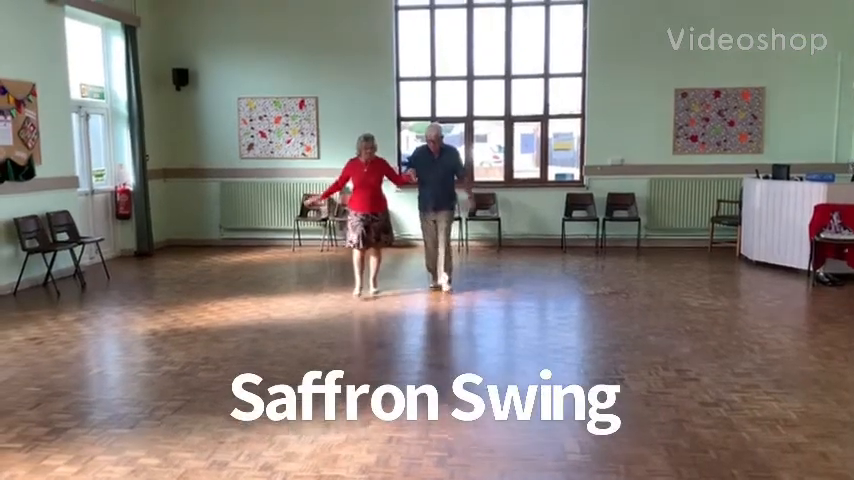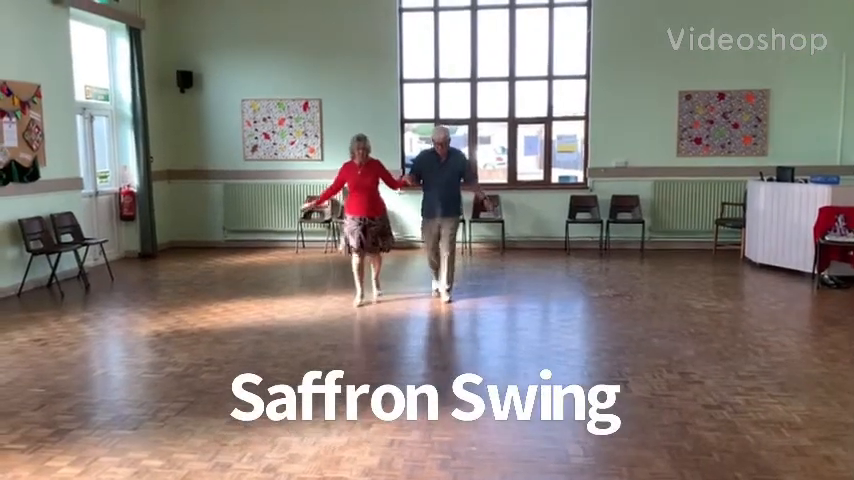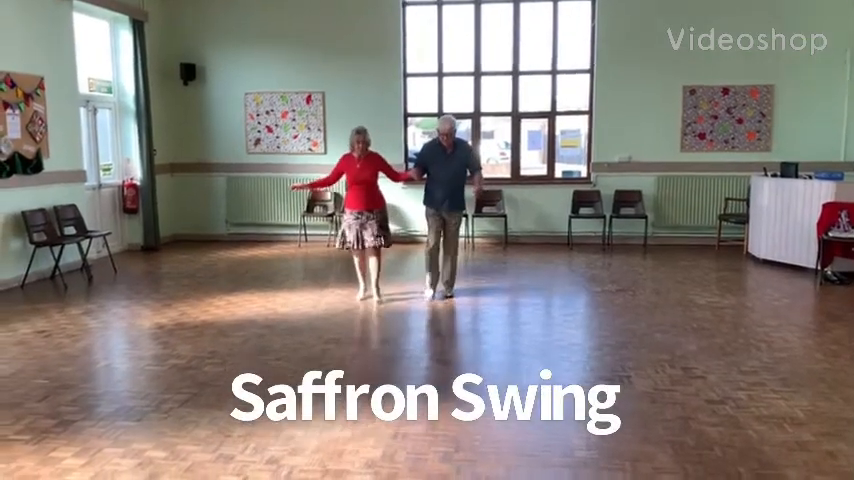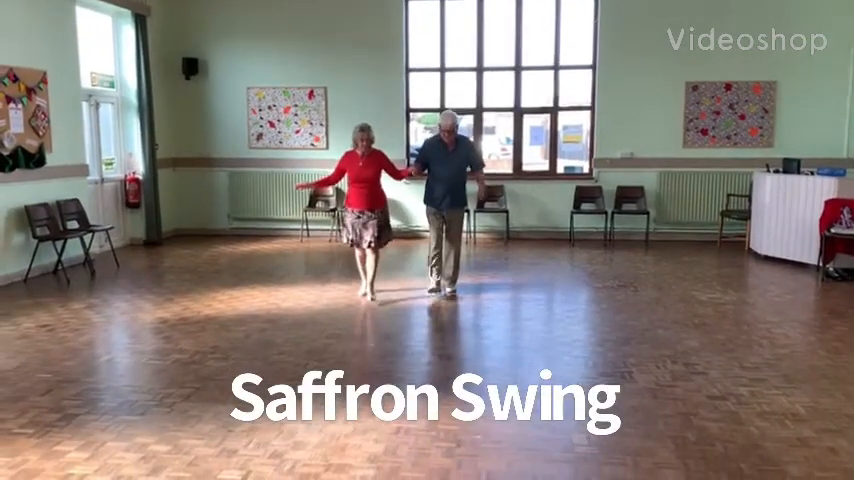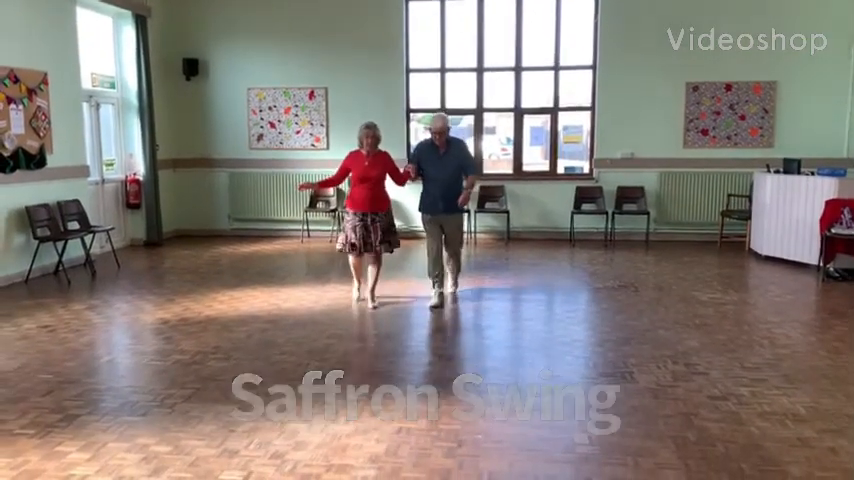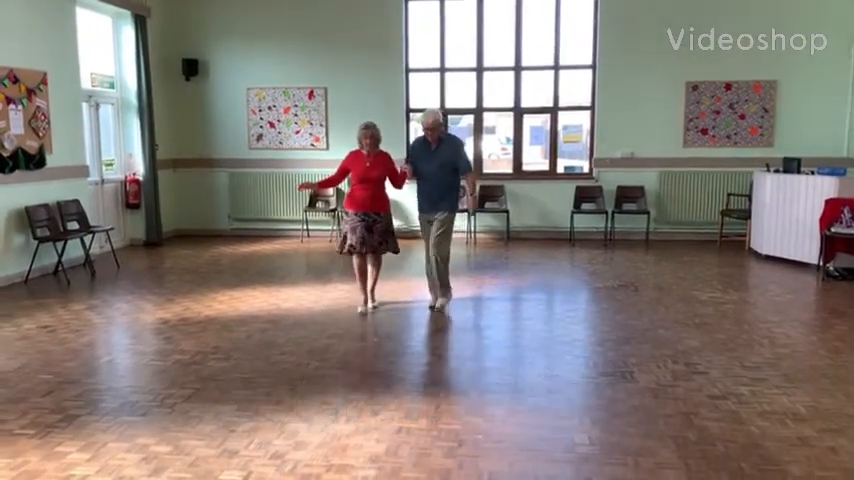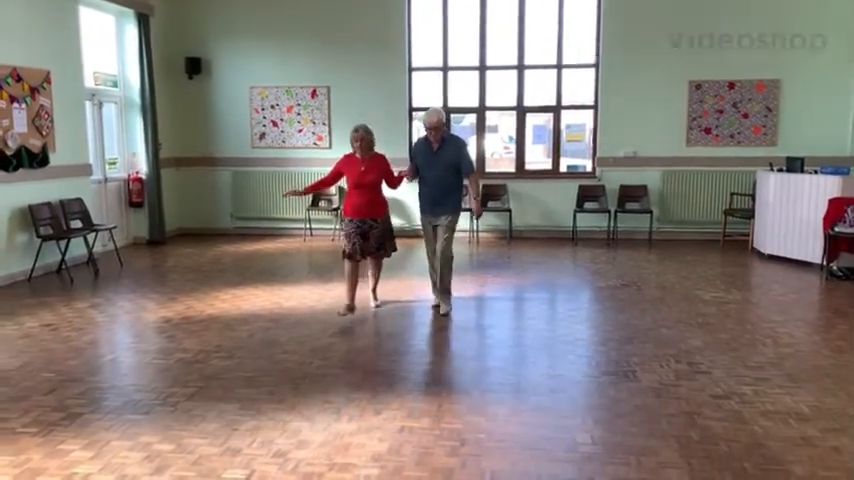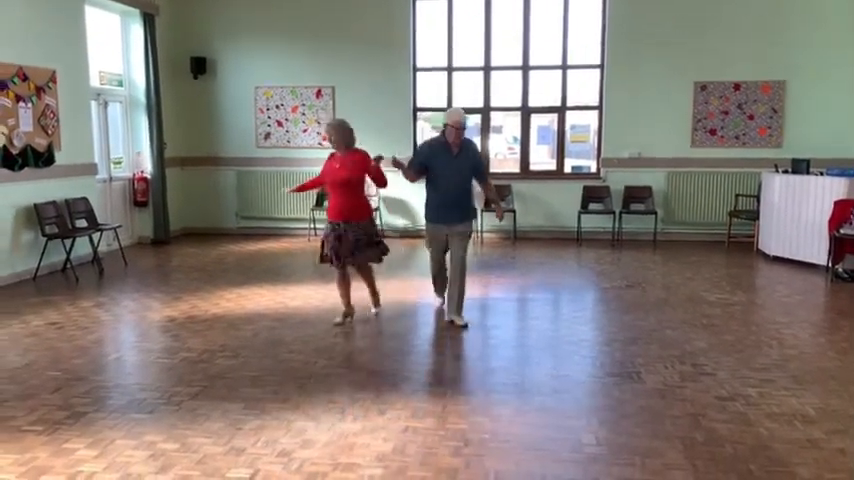
dt=0.4s
person 1, frame 1
left shoulder: (452, 153)
right shoulder: (418, 154)
left elbow: (462, 176)
right elbow: (409, 174)
left wrist: (470, 195)
right wrist: (411, 174)
left hip: (445, 206)
right hip: (425, 206)
left knee: (443, 242)
right knee: (430, 243)
left ankle: (445, 279)
right ankle: (434, 276)
person 1, frame 2
left shoulder: (458, 157)
right shoulder: (423, 157)
left elbow: (470, 180)
right elbow: (414, 179)
left wrist: (482, 197)
right wrist: (410, 179)
left hip: (451, 212)
right hip: (430, 212)
left knee: (447, 251)
right knee: (430, 248)
left ankle: (445, 288)
right ankle: (437, 279)
person 1, frame 3
left shoulder: (465, 148)
right shoulder: (429, 148)
left elbow: (475, 170)
right elbow: (419, 170)
left wrist: (478, 184)
right wrist: (416, 173)
left hip: (455, 206)
right hip: (433, 205)
left knee: (451, 247)
right knee: (432, 244)
left ankle: (448, 286)
right ankle: (430, 285)
person 1, frame 4
left shoulder: (466, 145)
right shoulder: (430, 144)
left elbow: (477, 167)
right elbow: (420, 166)
left wrist: (481, 184)
right wrist: (416, 169)
left hip: (456, 203)
right hip: (434, 203)
left knee: (453, 243)
right knee: (435, 242)
left ankle: (450, 283)
right ankle: (435, 280)
person 1, frame 5
left shoulder: (459, 147)
right shoulder: (422, 148)
left elbow: (471, 172)
right elbow: (415, 174)
left wrist: (467, 190)
right wrist: (412, 172)
left hip: (453, 208)
right hip: (429, 208)
left knee: (454, 248)
right knee: (434, 251)
left ankle: (453, 279)
right ankle: (437, 293)
person 1, frame 6
left shoulder: (454, 144)
right shoulder: (417, 145)
left elbow: (467, 172)
right elbow: (411, 172)
left wrist: (471, 194)
right wrist: (408, 171)
left hip: (445, 207)
right hip: (424, 207)
left knee: (437, 247)
right knee: (430, 250)
left ankle: (444, 291)
right ankle: (436, 293)
person 1, frame 7
left shoulder: (457, 145)
right shoulder: (419, 146)
left elbow: (470, 174)
right elbow: (415, 173)
left wrist: (475, 199)
right wrist: (410, 174)
left hip: (449, 210)
right hip: (427, 210)
left knee: (443, 252)
right knee: (432, 254)
left ankle: (444, 297)
right ankle: (438, 294)
person 1, frame 8
left shoulder: (471, 148)
right shoulder: (429, 148)
left elbow: (483, 179)
right elbow: (413, 176)
left wrist: (496, 202)
right wrist: (402, 167)
left hip: (463, 217)
right hip: (436, 217)
left knee: (458, 264)
right knee: (436, 257)
left ankle: (455, 312)
right ankle: (439, 292)
person 2, frame 1
left shoulder: (381, 163)
right shoulder: (352, 164)
left elbow: (397, 180)
right elbow: (339, 183)
left wrist: (408, 177)
right wrist: (321, 197)
left hip: (378, 211)
right hip: (358, 212)
left knee: (376, 247)
right knee: (358, 248)
left ankle: (373, 281)
right ankle: (358, 284)
person 2, frame 2
left shoulder: (376, 165)
right shoulder: (347, 167)
left elbow: (393, 184)
right elbow: (334, 189)
left wrist: (404, 181)
right wrist: (316, 202)
left hip: (375, 215)
right hip: (354, 216)
left knee: (375, 252)
right knee: (357, 254)
left ankle: (375, 283)
right ankle: (359, 292)
person 2, frame 3
left shoulder: (375, 158)
right shoulder: (345, 160)
left elbow: (394, 176)
right elbow: (330, 179)
left wrist: (410, 174)
right wrist: (308, 185)
left hip: (374, 209)
right hip: (353, 211)
left knee: (374, 248)
right knee: (357, 249)
left ankle: (375, 287)
right ankle: (362, 286)
person 2, frame 4
left shoulder: (379, 156)
right shoulder: (348, 157)
left elbow: (396, 174)
right elbow: (333, 178)
left wrist: (409, 171)
right wrist: (312, 185)
left hip: (375, 208)
right hip: (354, 208)
left knee: (372, 247)
right knee: (358, 246)
left ankle: (370, 287)
right ankle: (364, 281)
person 2, frame 5
left shoulder: (384, 157)
right shoulder: (352, 157)
left elbow: (400, 181)
right elbow: (336, 179)
left wrist: (408, 171)
right wrist: (315, 185)
left hip: (379, 211)
right hip: (355, 211)
left knee: (375, 252)
right knee: (354, 251)
left ankle: (371, 293)
right ankle: (358, 285)
person 2, frame 6
left shoulder: (385, 158)
right shoulder: (352, 157)
left elbow: (397, 184)
right elbow: (336, 178)
left wrist: (404, 172)
right wrist: (316, 185)
left hip: (379, 212)
right hip: (356, 212)
left knee: (375, 254)
right knee: (358, 254)
left ankle: (372, 293)
right ankle: (364, 298)
person 2, frame 7
left shoulder: (380, 160)
right shoulder: (346, 161)
left elbow: (393, 183)
right elbow: (328, 181)
left wrist: (402, 176)
right wrist: (304, 191)
left hip: (377, 216)
right hip: (353, 217)
left knee: (376, 256)
right knee: (351, 258)
left ankle: (373, 292)
right ankle: (349, 303)
person 2, frame 8
left shoulder: (359, 156)
right shoulder: (331, 158)
left elbow: (382, 183)
right elbow: (321, 180)
left wrist: (376, 167)
right wrist: (298, 188)
left hip: (356, 219)
right hip: (335, 220)
left knee: (359, 263)
right knee: (339, 266)
left ankle: (374, 294)
right ankle: (347, 309)
